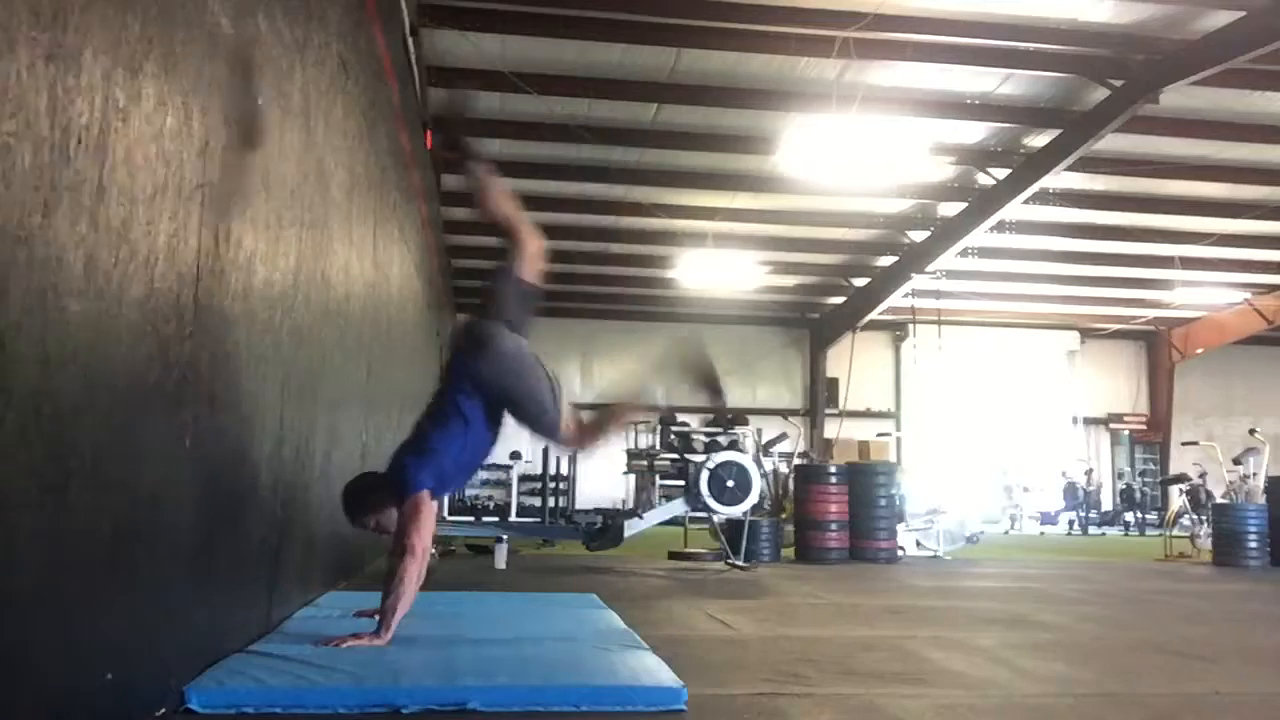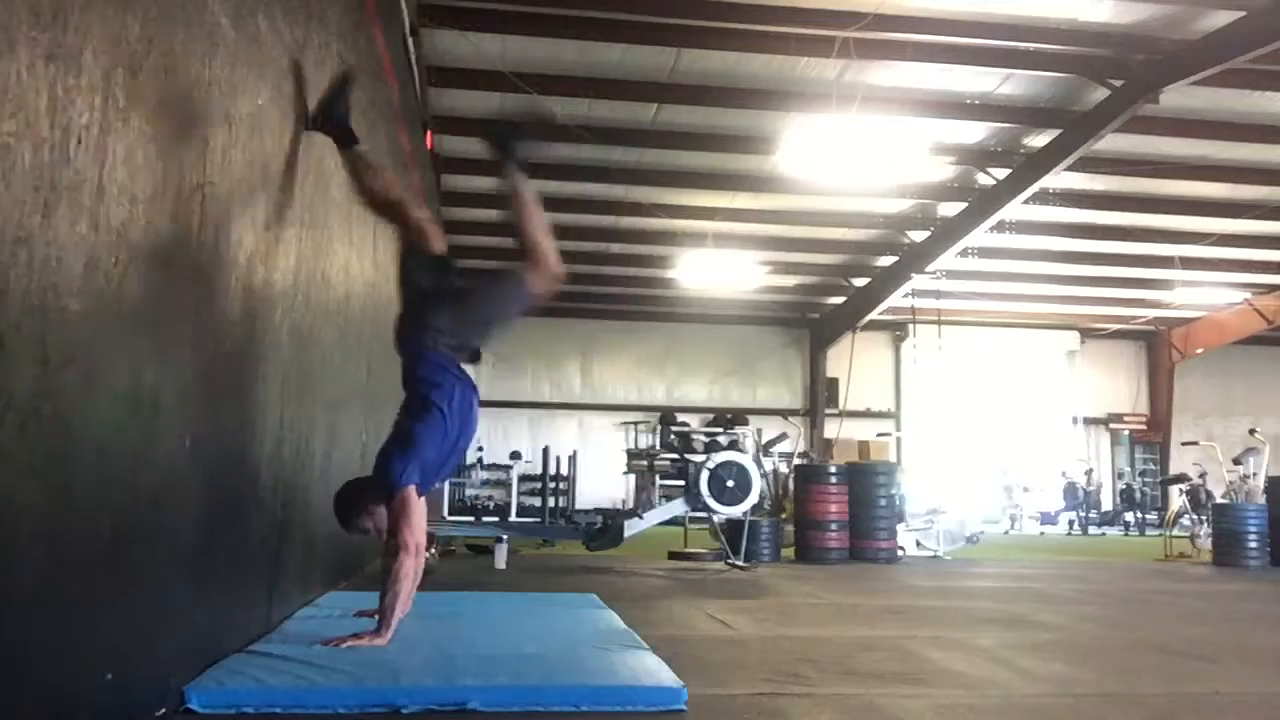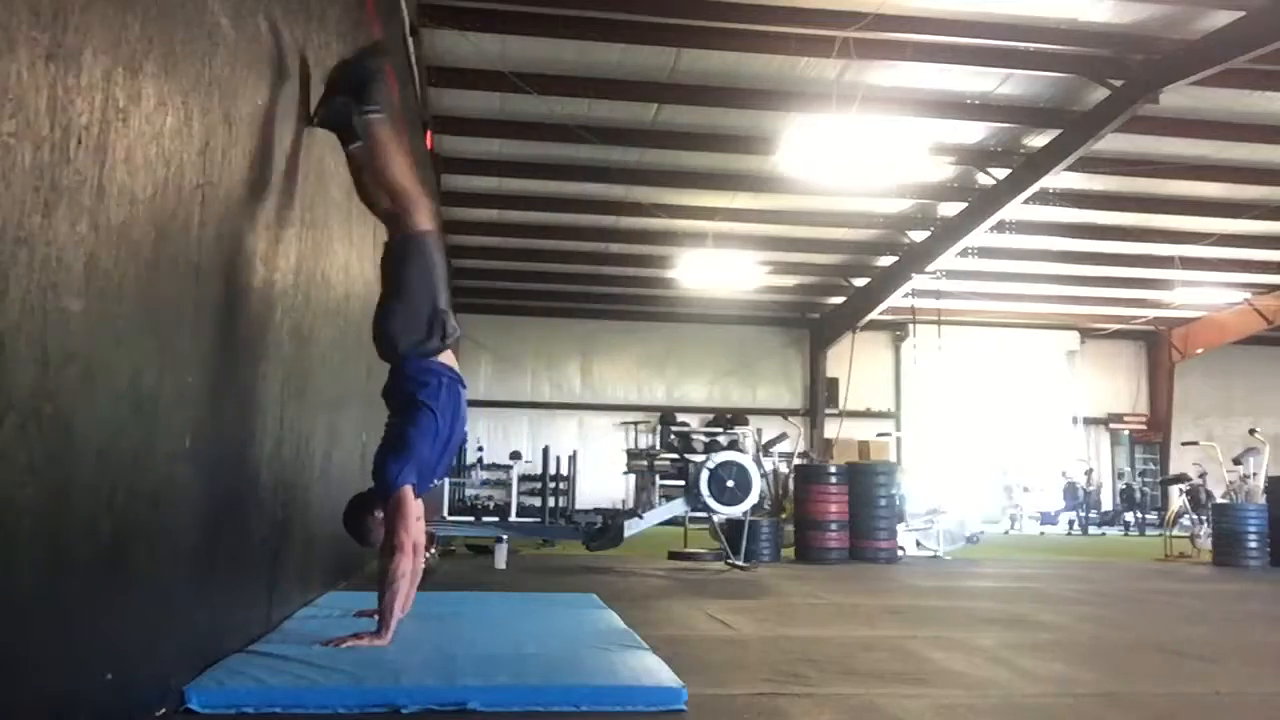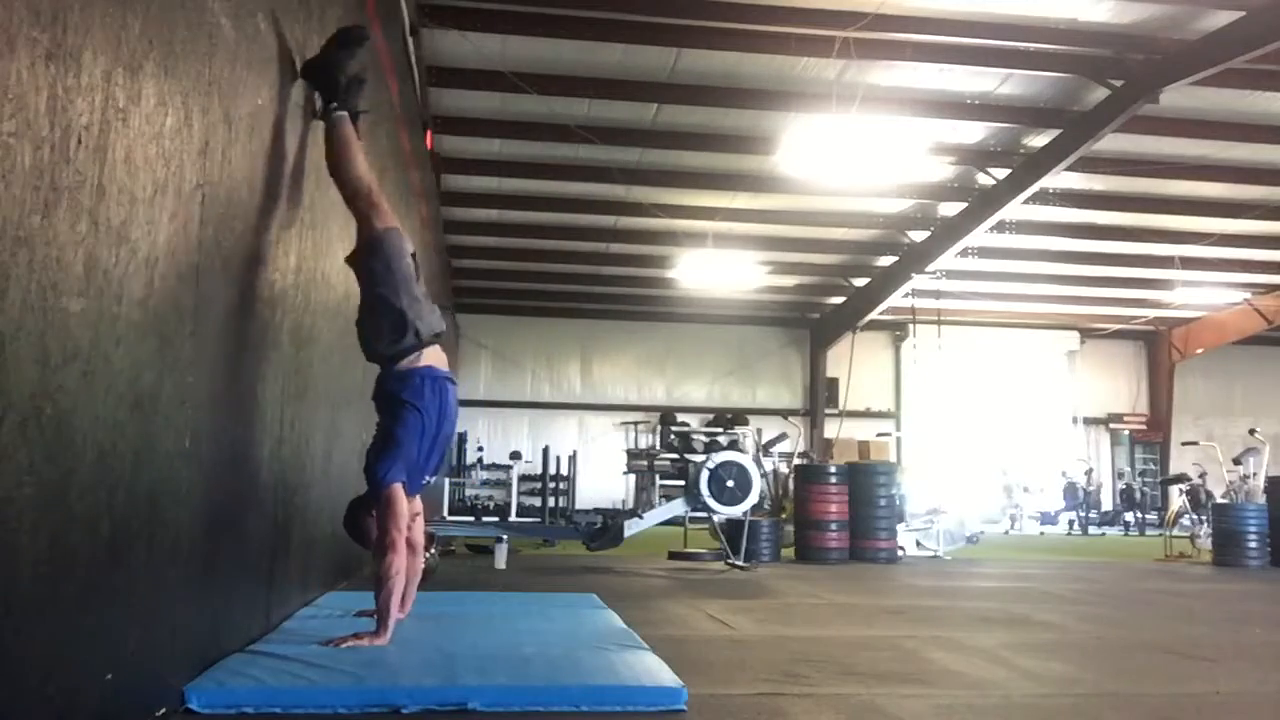
dt=0.2s
person 1, frame 1
left shoulder: (412, 482)
right shoulder: (416, 485)
left elbow: (411, 558)
right elbow: (417, 555)
left wrist: (381, 632)
right wrist: (392, 607)
left hip: (487, 359)
right hip: (486, 353)
left knee: (578, 435)
left ankle: (675, 368)
person 1, frame 2
left shoulder: (401, 477)
left elbow: (406, 554)
left wrist: (384, 629)
right wrist: (393, 612)
left hip: (437, 339)
right hip: (432, 349)
right knee: (413, 222)
left ankle: (511, 163)
person 1, frame 3
left shoulder: (396, 480)
left elbow: (404, 554)
left wrist: (385, 630)
right wrist: (393, 614)
left hip: (416, 345)
right hip: (420, 352)
left knee: (410, 212)
left ankle: (363, 109)
right ankle: (352, 118)
person 1, frame 4
left shoulder: (390, 479)
left wrist: (383, 630)
right wrist: (396, 614)
left hip: (406, 347)
right hip: (413, 351)
left knee: (373, 211)
left ankle: (337, 105)
